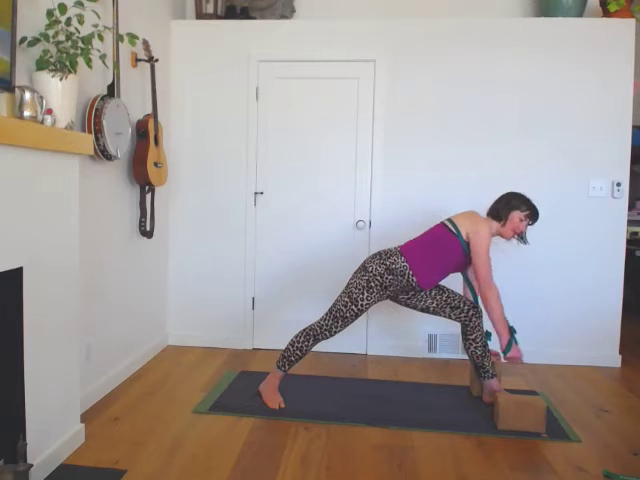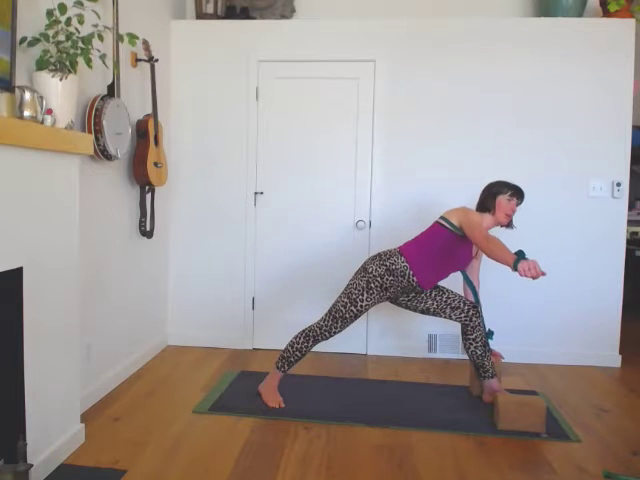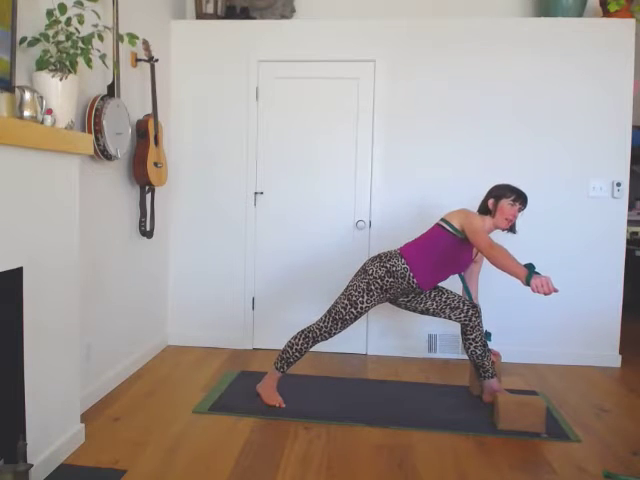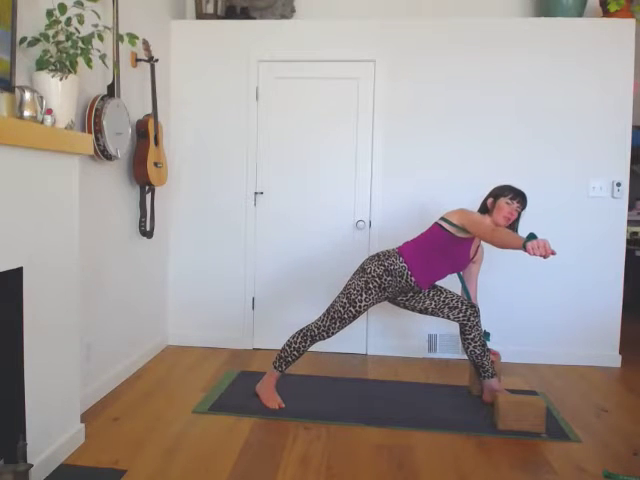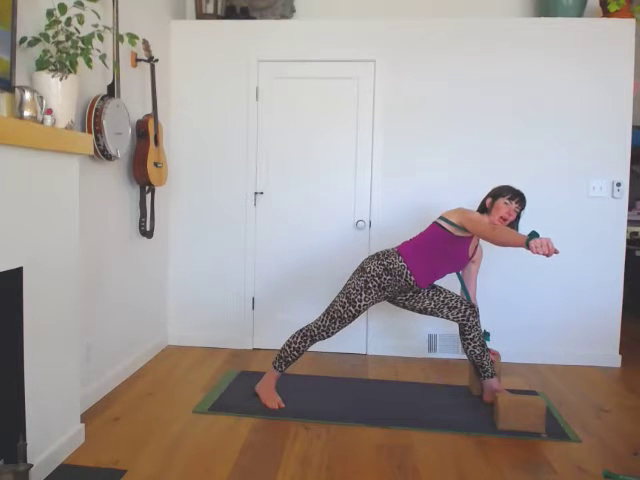
dt=1s
person 1, frame 1
left shoulder: (477, 243)
right shoulder: (477, 224)
left elbow: (472, 294)
right elbow: (487, 288)
left wrist: (480, 344)
right wrist: (506, 339)
left hip: (408, 286)
right hip: (385, 270)
left knee: (470, 311)
right knee: (329, 325)
left ankle: (490, 386)
right ankle: (271, 381)
person 1, frame 2
left shoulder: (477, 250)
right shoulder: (466, 215)
left elbow: (472, 297)
right elbow: (487, 241)
left wrist: (481, 343)
right wrist: (516, 262)
left hip: (411, 289)
right hip: (387, 271)
left knee: (469, 312)
right knee: (329, 326)
left ankle: (490, 386)
right ankle: (270, 382)
person 1, frame 3
left shoulder: (476, 253)
right shoulder: (467, 218)
left elbow: (471, 300)
right elbow: (492, 250)
left wrist: (481, 344)
right wrist: (528, 276)
left hip: (410, 290)
right hip: (386, 272)
left knee: (469, 312)
right knee: (327, 326)
left ankle: (490, 386)
right ankle: (269, 381)
person 1, frame 4
left shoulder: (477, 252)
right shoulder: (466, 216)
left elbow: (471, 299)
right elbow: (495, 235)
left wrist: (481, 342)
right wrist: (527, 243)
left hip: (409, 289)
right hip: (386, 271)
left knee: (468, 311)
right knee: (326, 326)
left ankle: (490, 385)
right ankle: (268, 381)
person 1, frame 5
left shoulder: (476, 252)
right shoulder: (464, 215)
left elbow: (469, 299)
right elbow: (495, 234)
left wrist: (480, 343)
right wrist: (529, 240)
left hip: (408, 288)
right hip: (385, 270)
left knee: (466, 311)
right knee: (325, 326)
left ankle: (489, 385)
right ankle: (268, 381)
